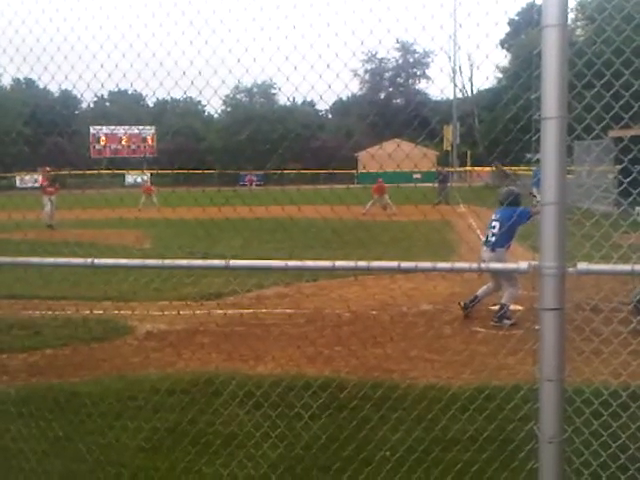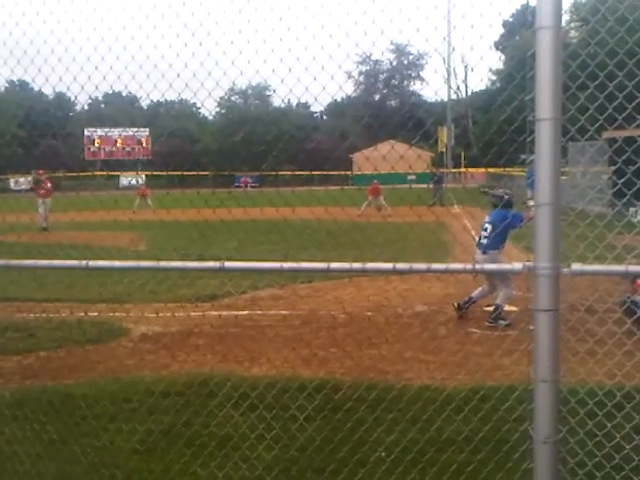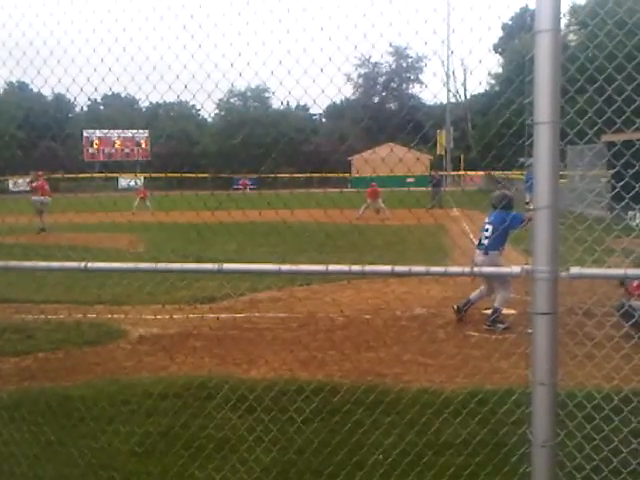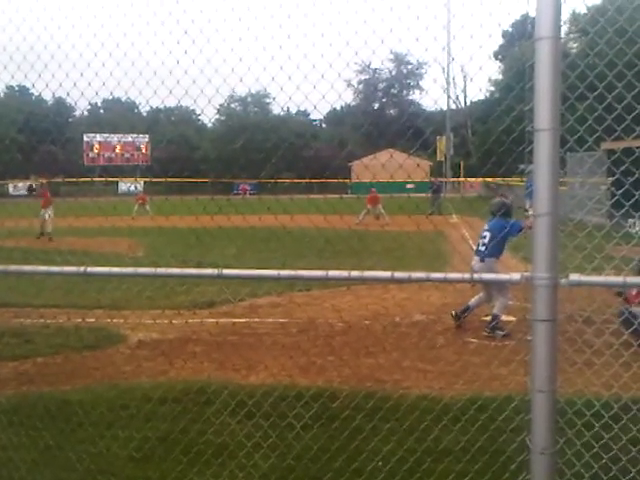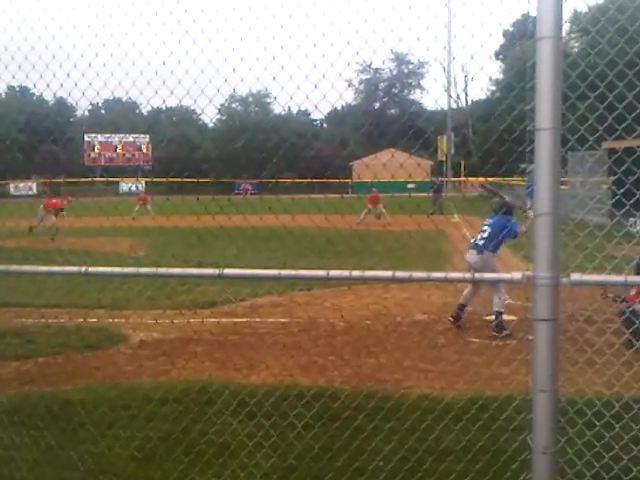
dt=0.5s
person 1, frame 1
left shoulder: (499, 212)
right shoulder: (514, 212)
left elbow: (523, 216)
right elbow: (535, 211)
left hip: (486, 252)
right hip: (497, 254)
left knee: (496, 283)
right knee: (512, 285)
left ankle: (468, 304)
right ankle: (499, 317)
person 1, frame 2
left shoulder: (492, 214)
right shoulder: (505, 215)
left elbow: (519, 219)
right elbow: (528, 217)
left wrist: (528, 212)
right wrist: (534, 208)
left hip: (481, 254)
right hip: (490, 256)
left knee: (491, 285)
right knee: (506, 285)
left ankle: (462, 305)
right ankle: (494, 317)
person 1, frame 3
left shoulder: (492, 215)
right shoulder: (506, 216)
left elbow: (517, 222)
right elbow: (529, 217)
left wrist: (526, 213)
left hip: (479, 256)
right hip: (490, 257)
left knee: (490, 287)
right knee: (504, 287)
left ankle: (461, 308)
right ankle: (492, 321)
person 1, frame 4
left shoulder: (491, 222)
right shoulder: (504, 223)
left elbow: (517, 227)
right elbow: (526, 226)
left wrist: (526, 222)
left hip: (477, 262)
right hip: (487, 264)
left knee: (488, 294)
right knee: (503, 293)
left ankle: (460, 314)
right ankle: (492, 327)
person 1, frame 5
left shoulder: (491, 218)
right shoulder: (506, 220)
left elbow: (510, 228)
right elbow: (519, 232)
left wrist: (525, 220)
right wrist: (529, 219)
left hip: (471, 255)
right hip: (483, 257)
left knee: (474, 286)
right knee: (498, 290)
left ankle: (456, 315)
right ankle: (498, 325)
